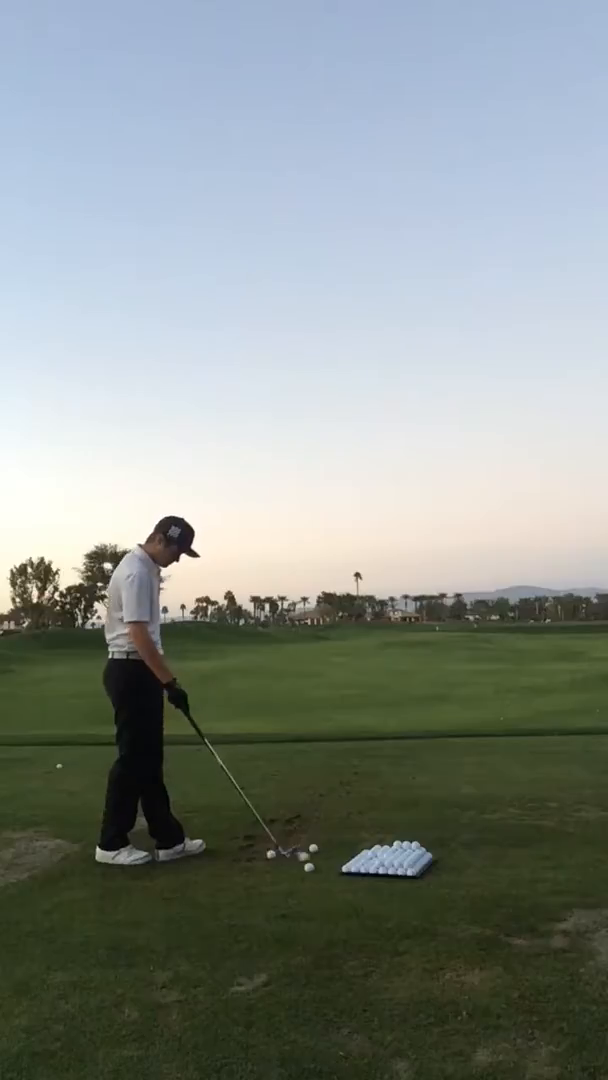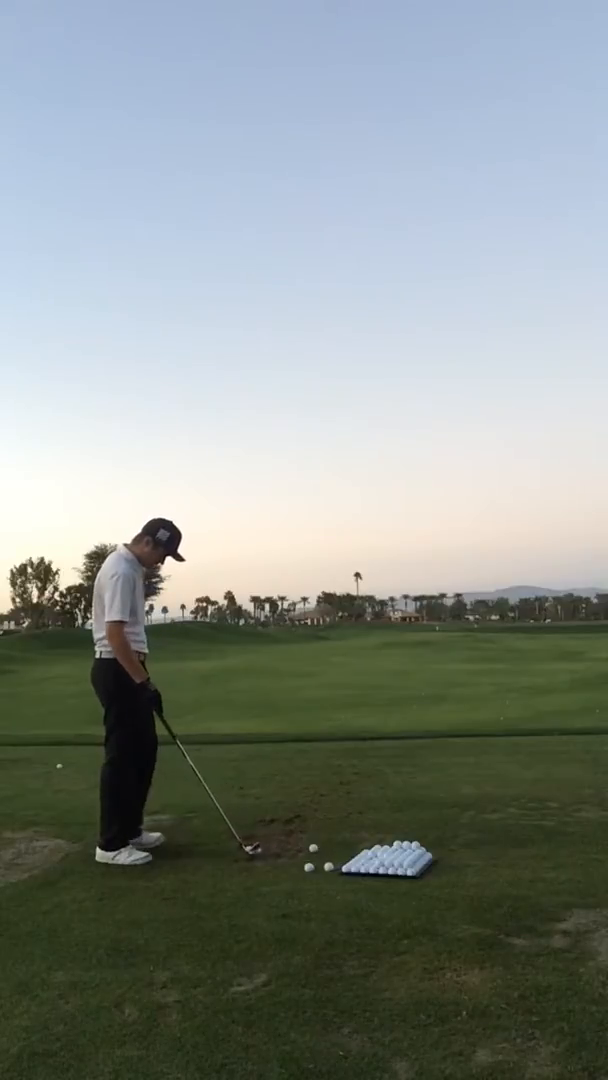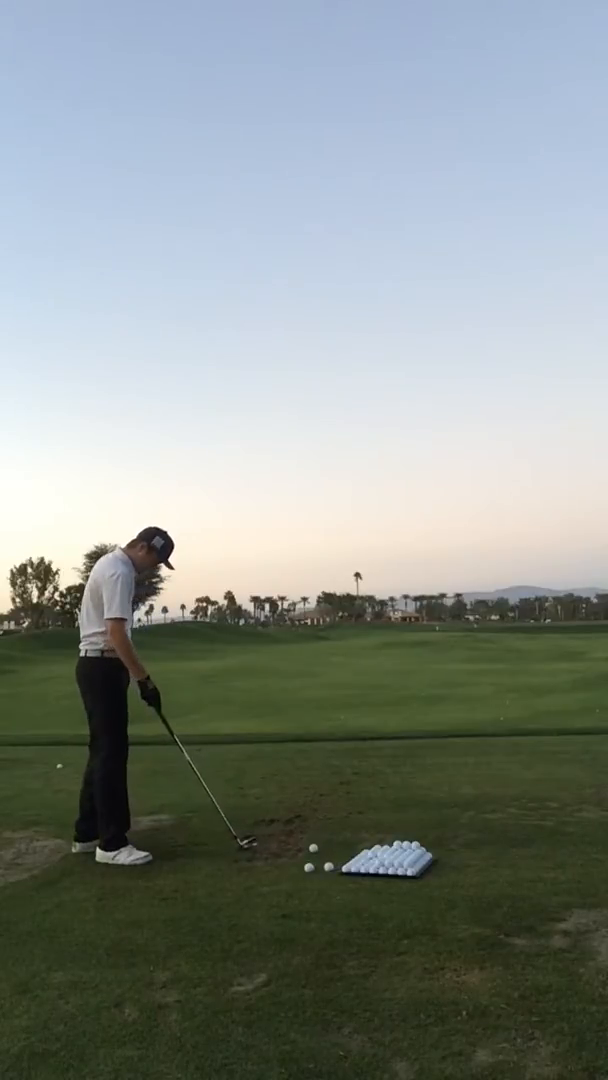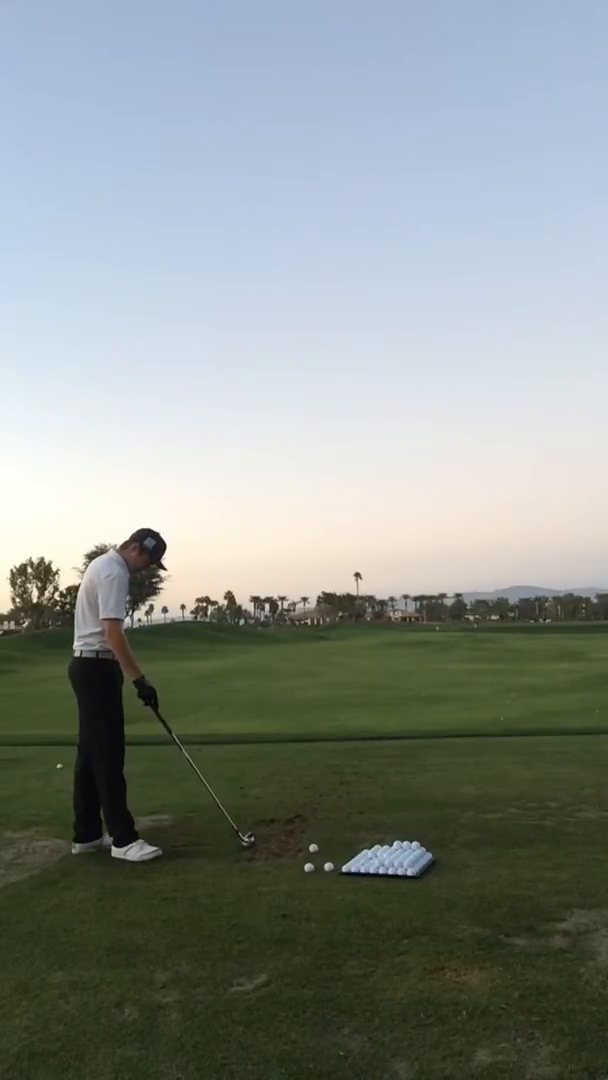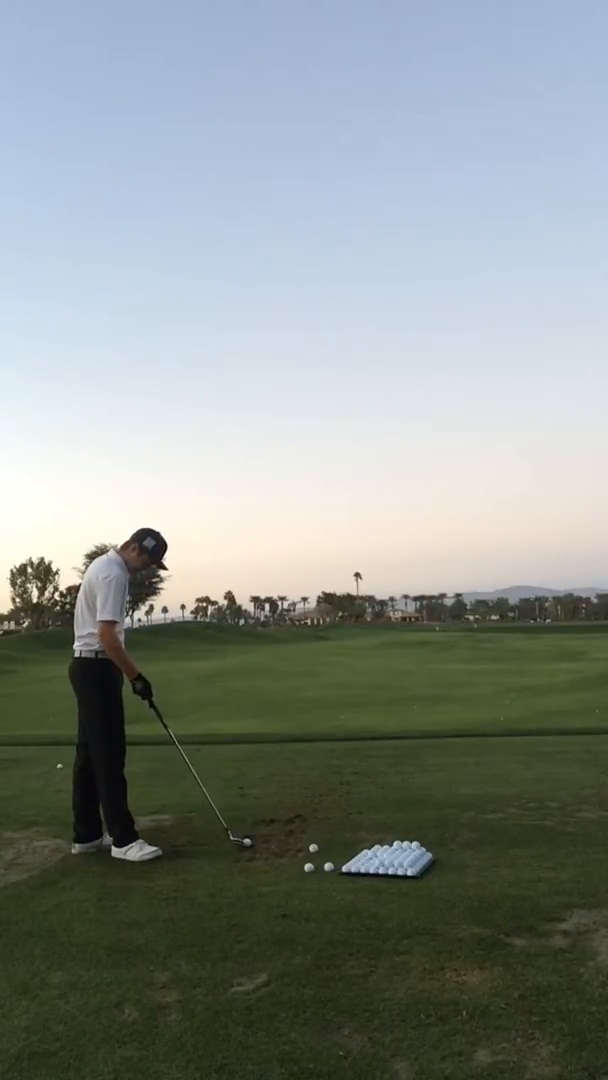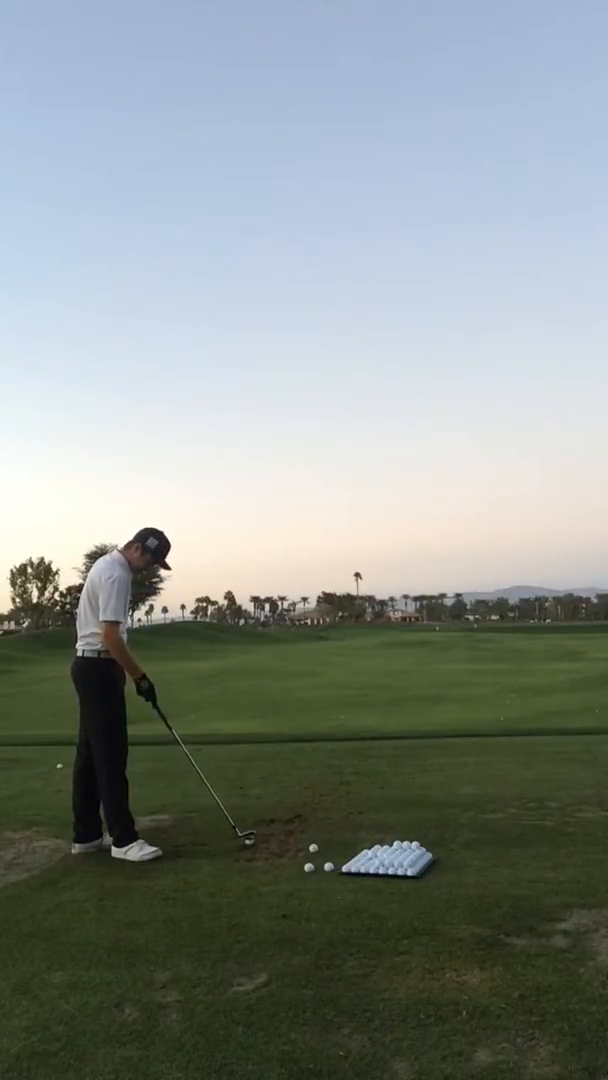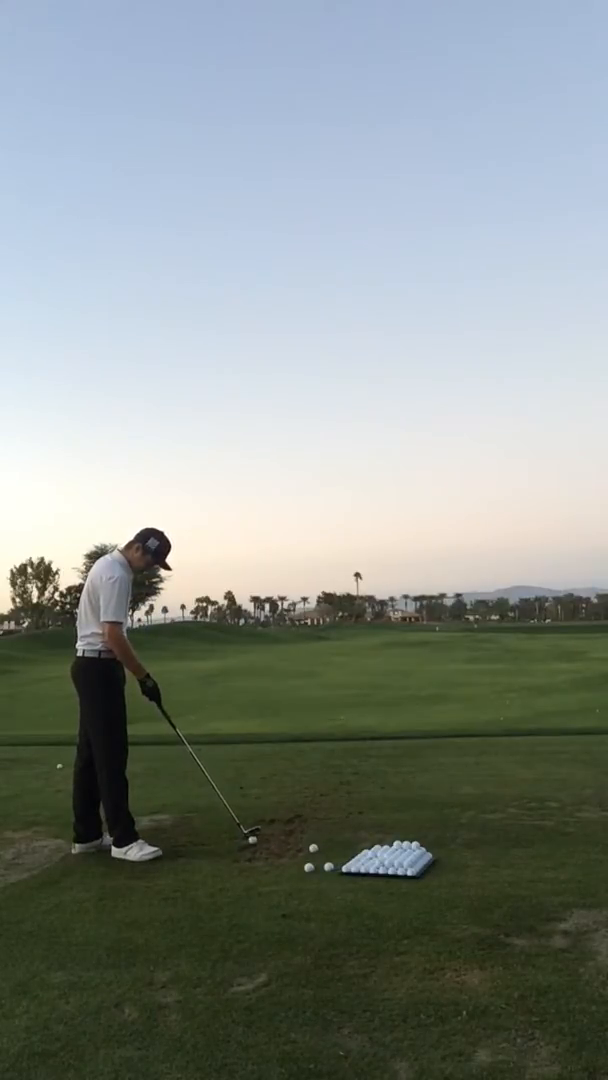
dt=0.7s
person 1, frame 1
left shoulder: (144, 567)
right shoulder: (136, 573)
right elbow: (139, 636)
right wrist: (171, 682)
left hip: (139, 671)
right hip: (131, 671)
left knee: (149, 758)
right knee: (133, 757)
left ankle: (169, 839)
right ankle: (111, 843)
person 1, frame 2
left shoulder: (130, 566)
right shoulder: (121, 572)
right elbow: (115, 634)
right wrist: (143, 682)
left hip: (127, 670)
right hip: (117, 672)
left knee: (144, 750)
right knee: (122, 756)
left ankle: (128, 829)
right ankle: (112, 843)
person 1, frame 3
left shoulder: (111, 564)
right shoulder: (119, 572)
right elbow: (117, 633)
right wrist: (144, 679)
left hip: (97, 665)
right hip: (102, 667)
left knee: (103, 752)
right knee: (112, 754)
left ankle: (87, 833)
right ankle: (111, 843)
person 1, frame 4
left shoulder: (103, 565)
right shoulder: (114, 573)
right elbow: (113, 633)
right wrist: (139, 679)
left hip: (87, 664)
right hip: (97, 667)
left knee: (91, 752)
right knee: (108, 754)
left ankle: (87, 834)
right ankle: (123, 838)
person 1, frame 5
left shoulder: (104, 565)
right shoulder: (113, 574)
right elbow: (107, 635)
left wrist: (128, 673)
right wrist: (136, 676)
left hip: (87, 665)
right hip: (97, 668)
left knee: (90, 753)
right knee: (109, 754)
left ankle: (86, 834)
right ankle: (123, 838)
person 1, frame 6
left shoulder: (107, 565)
right shoulder: (116, 575)
right elbow: (110, 636)
right wrist: (140, 677)
left hip: (90, 665)
right hip: (99, 668)
left knee: (90, 753)
right knee: (111, 754)
left ankle: (86, 834)
right ankle: (123, 838)
person 1, frame 7
left shoulder: (107, 565)
right shoulder: (116, 575)
right elbow: (113, 636)
right wrist: (144, 677)
left hip: (90, 665)
right hip: (100, 668)
left knee: (91, 753)
right knee: (111, 754)
left ankle: (86, 834)
right ankle: (123, 838)
